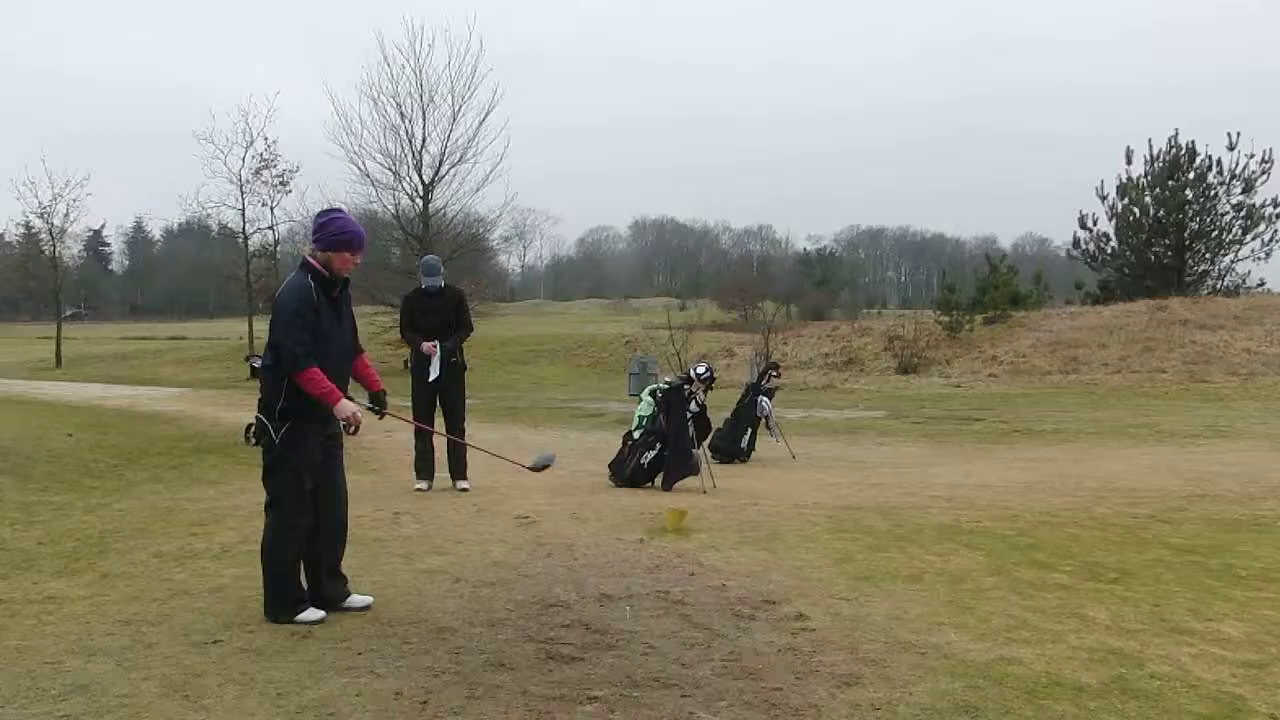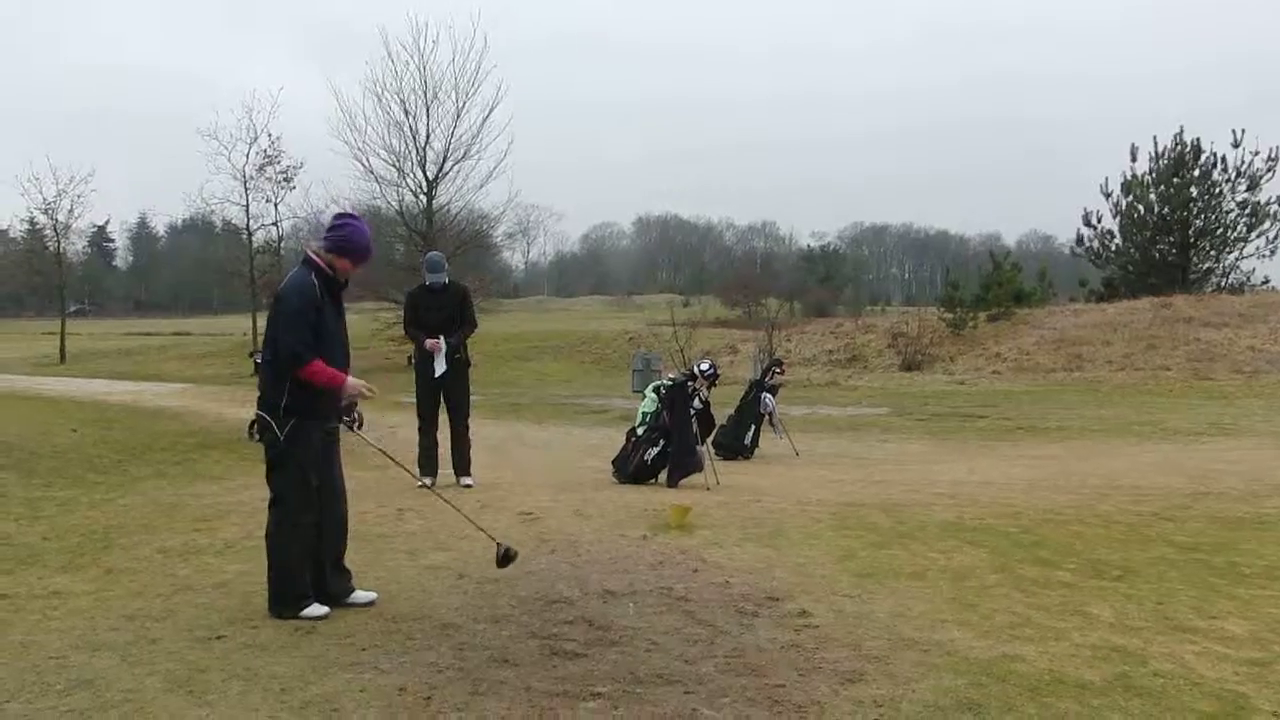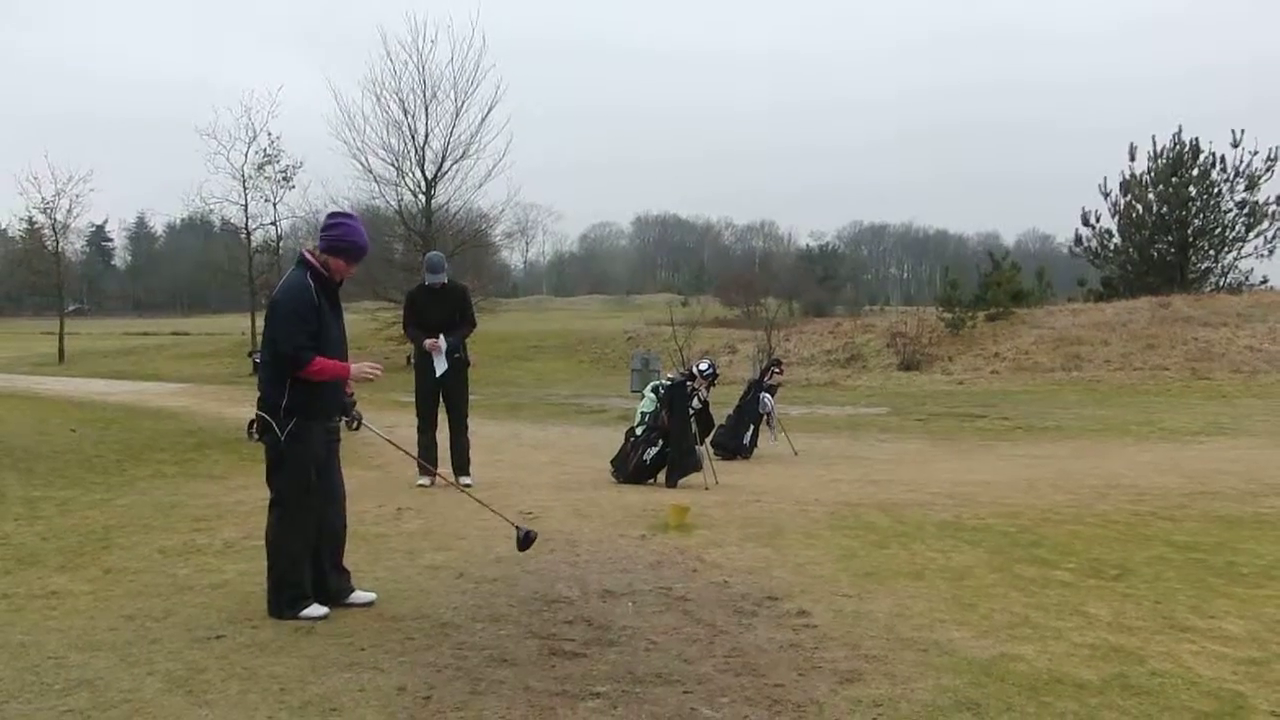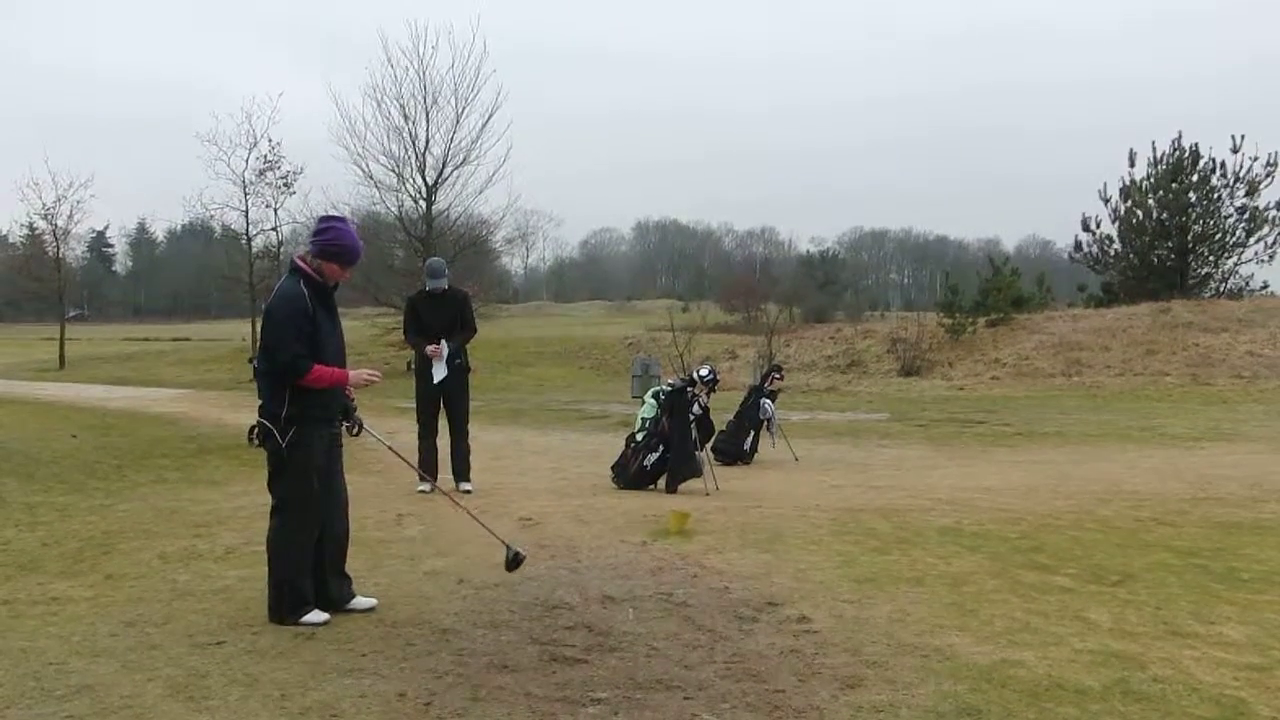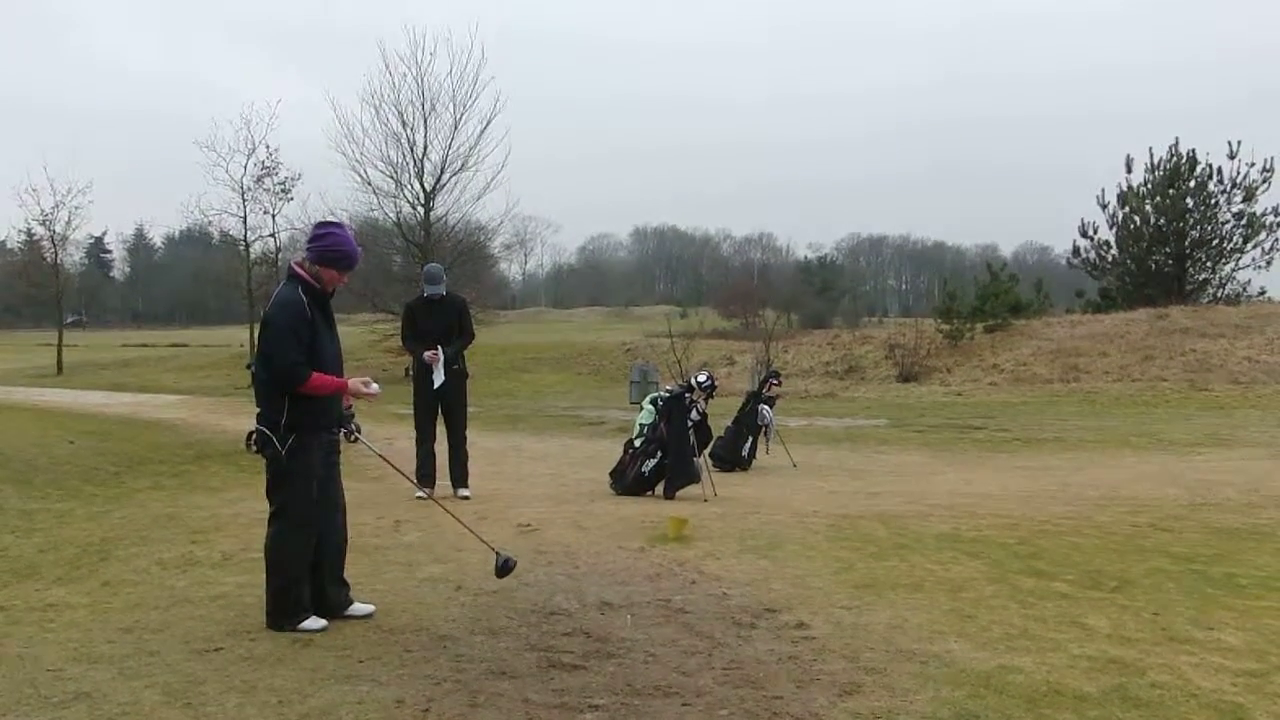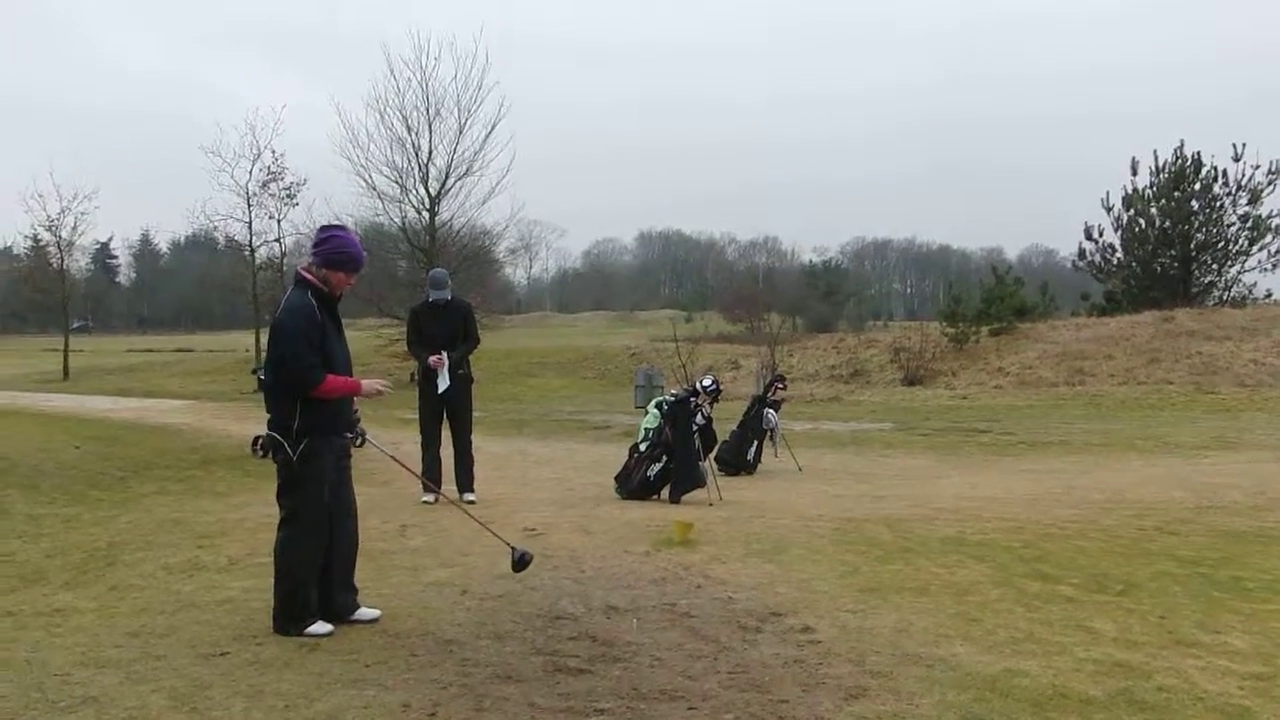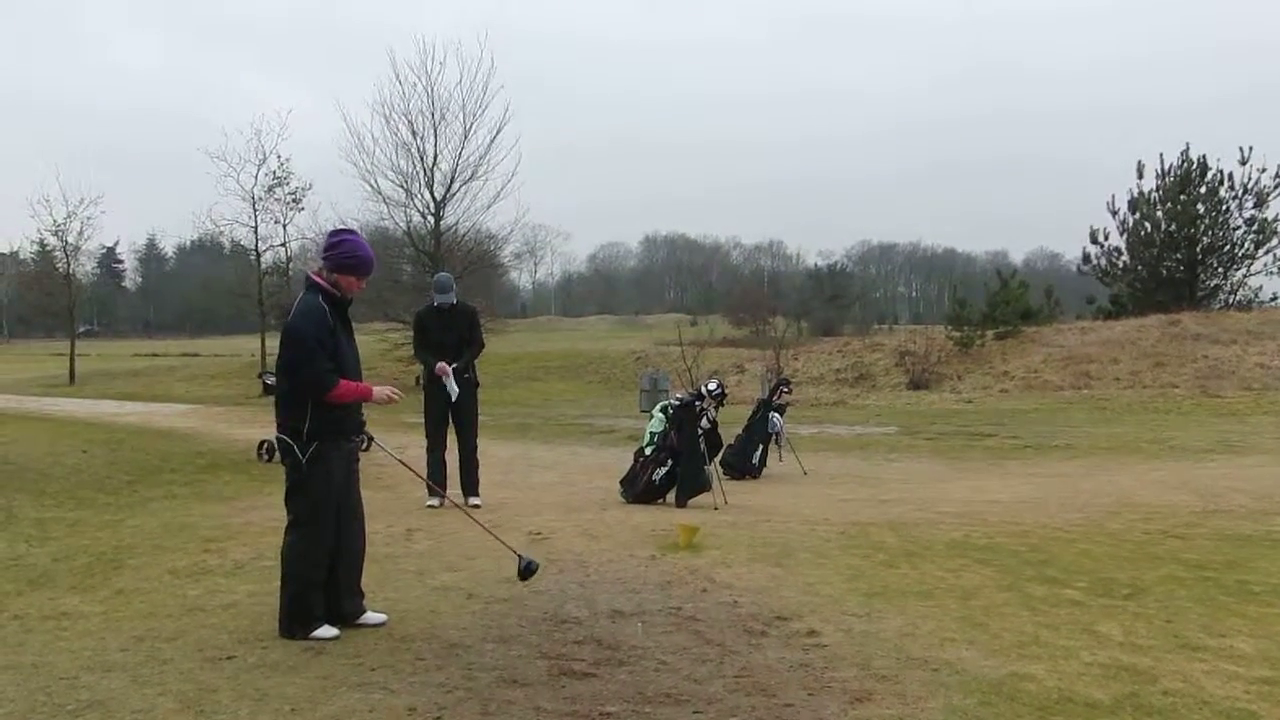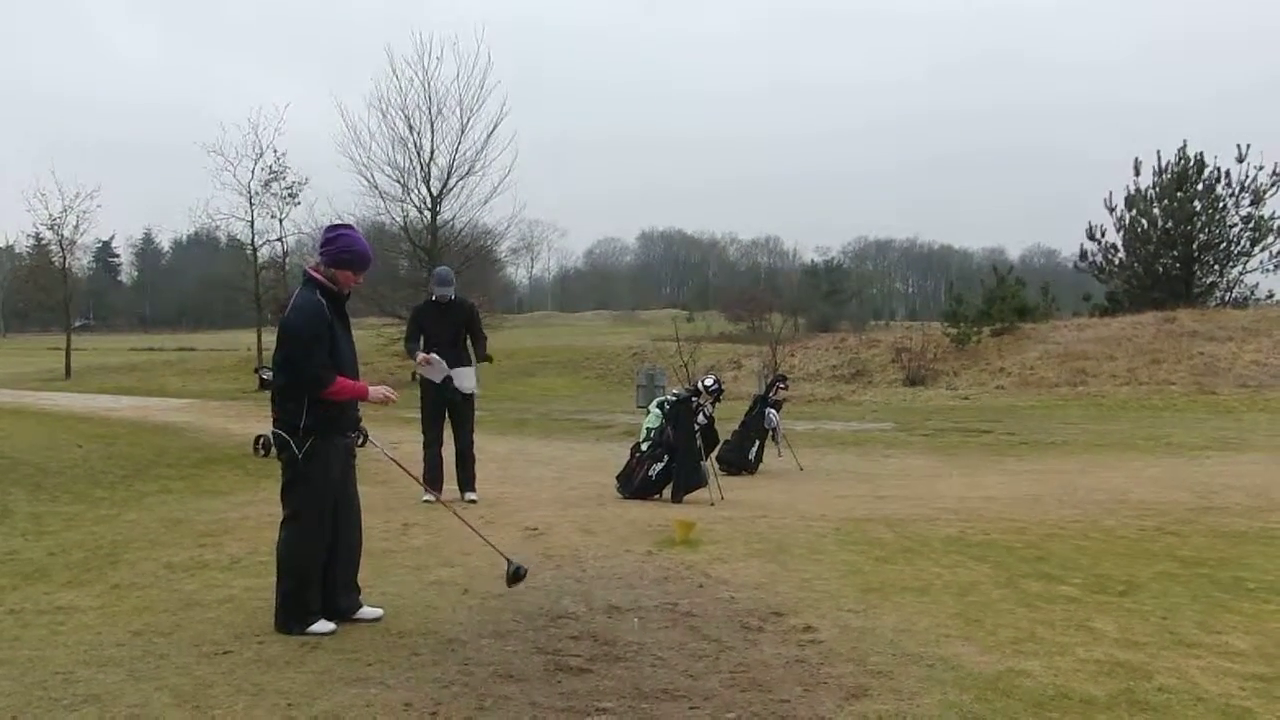
dt=0.4s
person 1, frame 1
left shoulder: (338, 290)
right shoulder: (298, 292)
left elbow: (350, 350)
right elbow: (296, 361)
left wrist: (374, 388)
right wrist: (336, 401)
left hip: (324, 419)
right hip: (290, 420)
left knee: (331, 508)
right knee: (290, 513)
left ankle: (329, 589)
right ankle: (284, 602)
person 1, frame 2
left shoulder: (329, 286)
right shoulder: (299, 288)
right elbow: (295, 358)
left wrist: (339, 395)
right wrist: (343, 383)
left hip: (319, 415)
right hip: (291, 417)
left knee: (330, 503)
right knee: (294, 507)
left ankle: (332, 585)
right ankle: (289, 597)
person 1, frame 3
left shoulder: (324, 286)
right shoulder: (296, 290)
right elbow: (296, 358)
left wrist: (341, 392)
right wrist: (347, 372)
left hip: (320, 415)
right hip: (291, 418)
left knee: (329, 503)
right knee: (294, 507)
left ankle: (331, 585)
right ankle: (289, 598)
person 1, frame 4
left shoulder: (321, 291)
right shoulder: (290, 297)
right elbow: (293, 366)
left wrist: (342, 395)
right wrist: (345, 379)
left hip: (322, 421)
right hip: (293, 425)
left knee: (332, 509)
right knee: (296, 513)
left ankle: (333, 591)
right ankle: (289, 604)
person 1, frame 5
left shoulder: (317, 299)
right shoulder: (288, 304)
right elbow: (292, 374)
left wrist: (339, 402)
right wrist: (344, 387)
left hip: (320, 428)
right hip: (291, 433)
left knee: (330, 516)
right knee: (294, 520)
left ankle: (331, 598)
right ankle: (287, 610)
person 1, frame 6
left shoulder: (324, 303)
right shoulder: (298, 309)
right elbow: (306, 379)
left wrist: (346, 408)
right wrist: (357, 387)
left hip: (329, 433)
right hip: (302, 437)
left knee: (341, 521)
right knee: (304, 525)
left ankle: (338, 602)
right ankle: (294, 615)
person 1, frame 7
left shoulder: (333, 308)
right shoulder: (309, 313)
right elbow: (318, 383)
left wrist: (354, 416)
right wrist: (369, 393)
left hip: (337, 436)
right hip: (311, 440)
left knee: (347, 526)
right knee: (311, 529)
left ankle: (344, 606)
right ankle: (299, 619)
person 1, frame 8
left shoulder: (330, 302)
right shoulder: (306, 308)
right elbow: (315, 379)
left wrist: (351, 415)
right wrist: (365, 392)
left hip: (334, 431)
right hip: (307, 435)
left knee: (344, 518)
right knee: (306, 524)
left ankle: (340, 601)
right ankle: (296, 614)
person 2, frame 1
left shoulder: (456, 295)
right shoulder: (411, 299)
left elbow: (466, 327)
right elbow: (405, 331)
left wrist: (448, 346)
right wrist: (420, 344)
left hip: (452, 363)
right hip: (422, 365)
left knee: (455, 422)
right knee: (422, 422)
left ankle: (459, 476)
right ankle: (424, 476)
person 2, frame 2
left shoulder: (460, 292)
right shoulder: (415, 295)
left elbow: (470, 324)
right elbow: (409, 327)
left wrist: (453, 342)
right wrist: (424, 341)
left hip: (455, 359)
right hip: (426, 361)
left knee: (459, 418)
right knee: (426, 419)
left ankle: (463, 472)
right ankle: (427, 472)
person 2, frame 3
left shoulder: (460, 291)
right shoulder: (414, 295)
left elbow: (469, 323)
right elbow: (409, 327)
left wrist: (451, 341)
right wrist: (423, 341)
left hip: (455, 359)
right hip: (425, 361)
left knee: (458, 417)
right knee: (426, 418)
left ankle: (462, 471)
right ankle: (426, 471)
person 2, frame 4
left shoulder: (461, 297)
right shoulder: (415, 301)
left elbow: (470, 329)
right elbow: (409, 333)
left wrist: (452, 347)
right wrist: (424, 348)
left hip: (455, 365)
right hip: (425, 367)
left knee: (459, 423)
right knee: (426, 425)
left ankle: (463, 478)
right ankle: (427, 477)
person 2, frame 5
left shoulder: (458, 303)
right shoulder: (412, 307)
left elbow: (468, 335)
right elbow: (407, 340)
left wrist: (449, 353)
right wrist: (422, 354)
left hip: (453, 371)
right hip: (423, 373)
left knee: (457, 430)
right knee: (424, 431)
left ankle: (460, 483)
right ankle: (425, 483)
person 2, frame 6
left shoulder: (463, 308)
right shoulder: (418, 311)
left elbow: (473, 340)
right elbow: (412, 344)
left wrist: (454, 357)
right wrist: (427, 358)
left hip: (459, 376)
right hip: (429, 378)
left knee: (462, 435)
right knee: (430, 436)
left ankle: (466, 488)
right ankle: (430, 488)
person 2, frame 7
left shoulder: (468, 312)
right shoulder: (423, 316)
left elbow: (477, 345)
right elbow: (419, 349)
left wrist: (458, 366)
right wrist: (435, 365)
left hip: (464, 381)
right hip: (434, 383)
left knee: (468, 439)
right knee: (435, 440)
left ankle: (471, 492)
right ankle: (435, 492)
person 2, frame 8
left shoulder: (466, 308)
right shoulder: (421, 310)
left elbow: (479, 337)
right elbow: (410, 340)
left wrist: (481, 354)
right wrist: (417, 354)
right hip: (431, 378)
left knee: (464, 435)
right knee: (431, 435)
left ankle: (468, 487)
right ankle: (432, 487)
